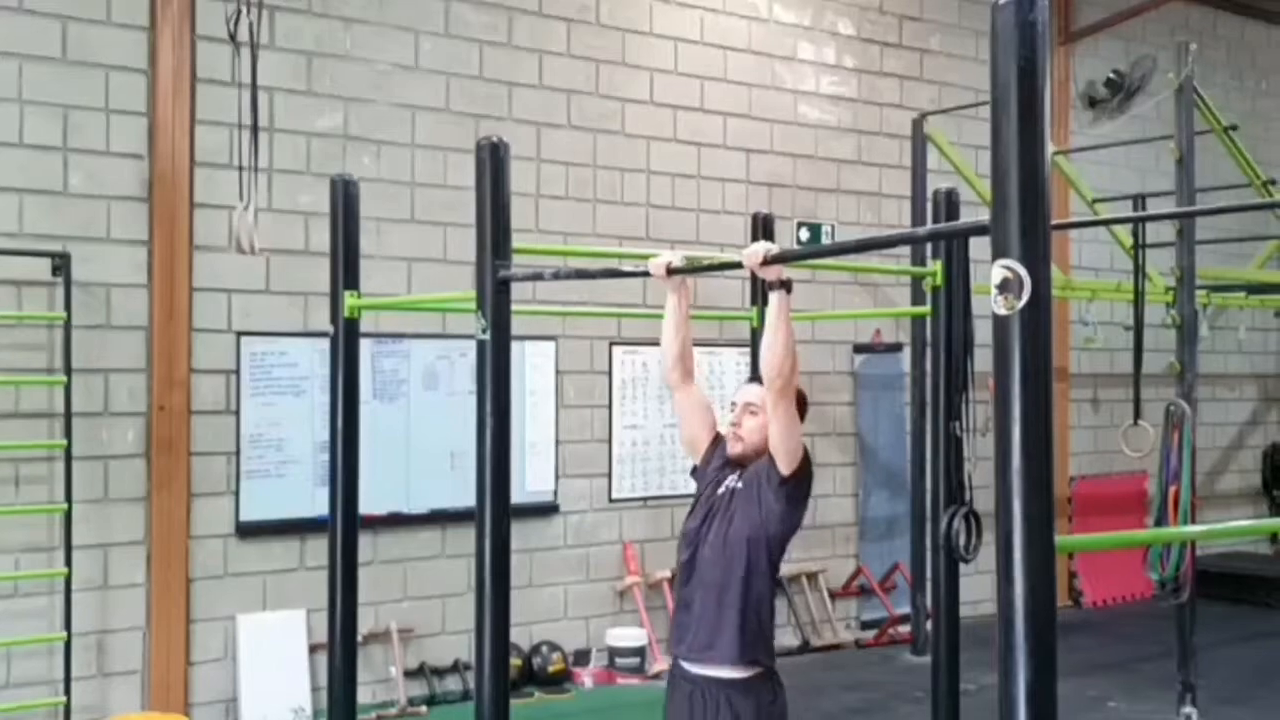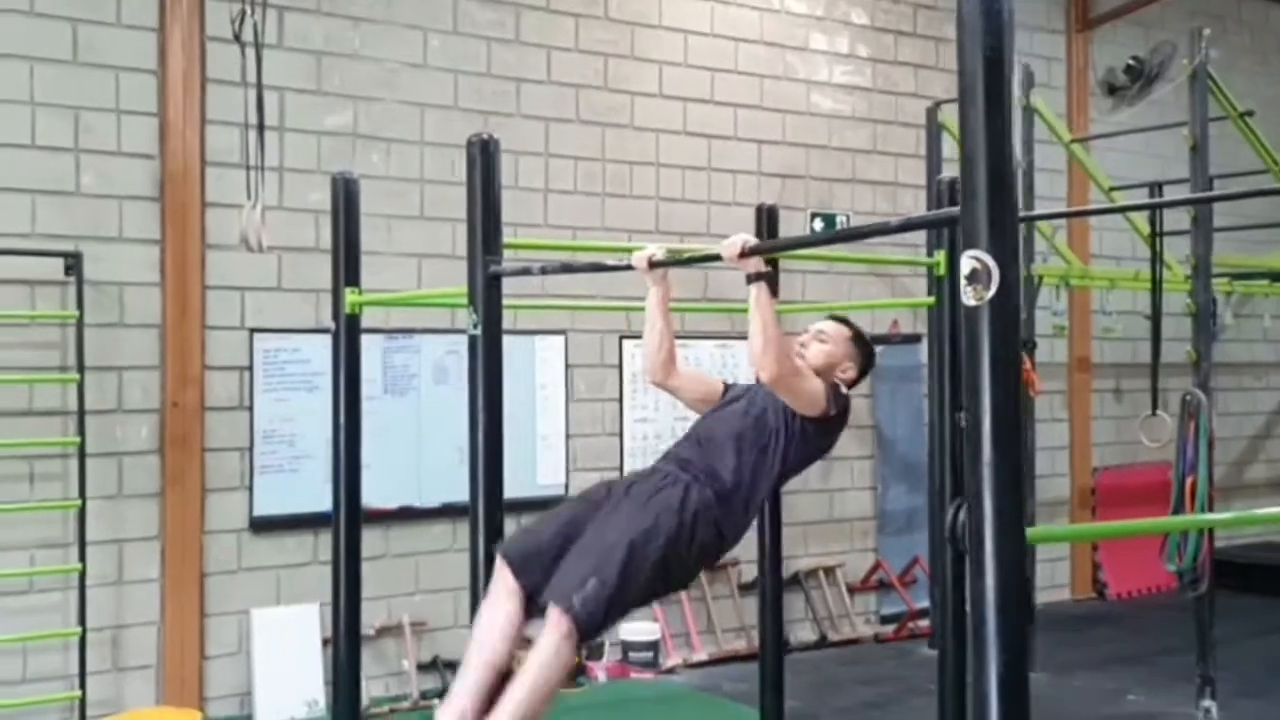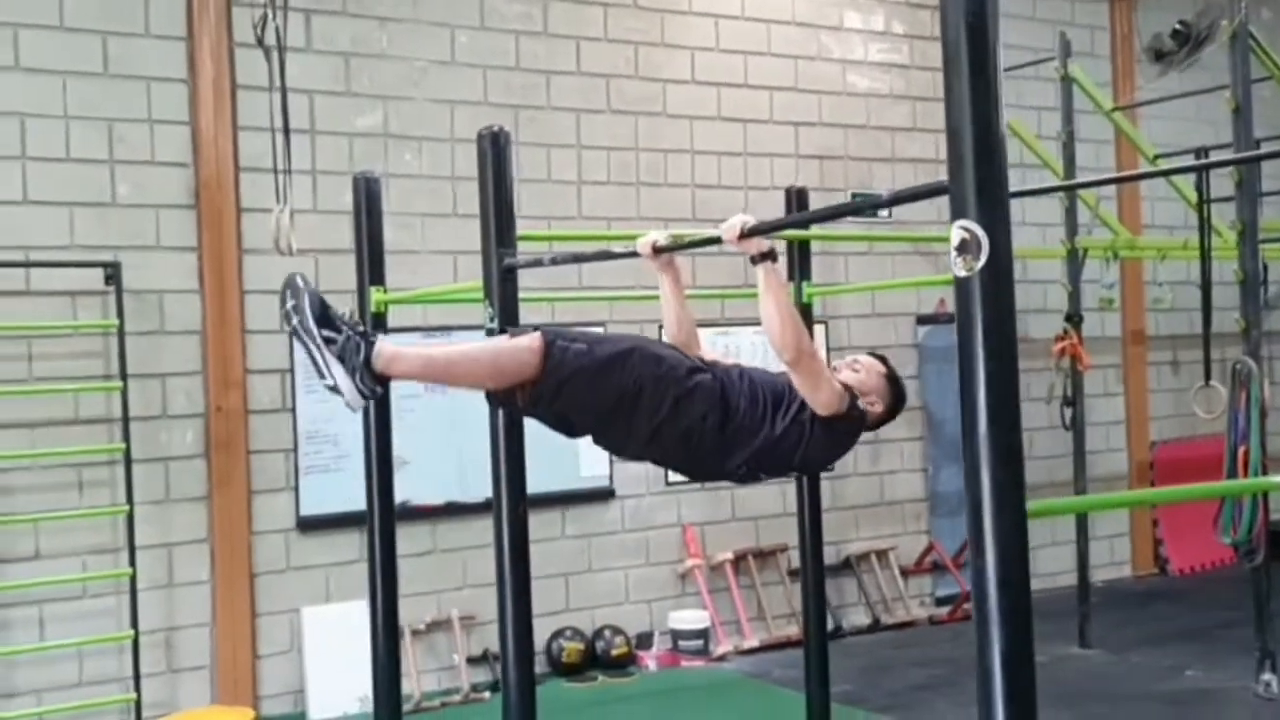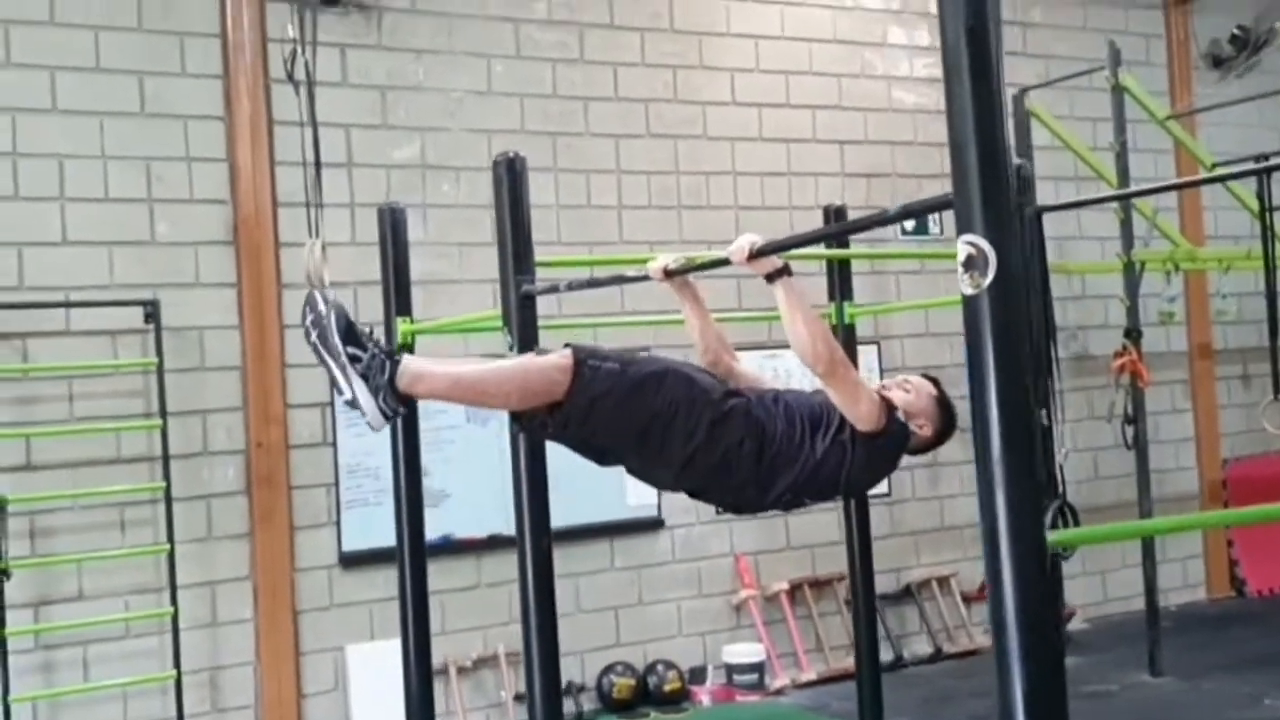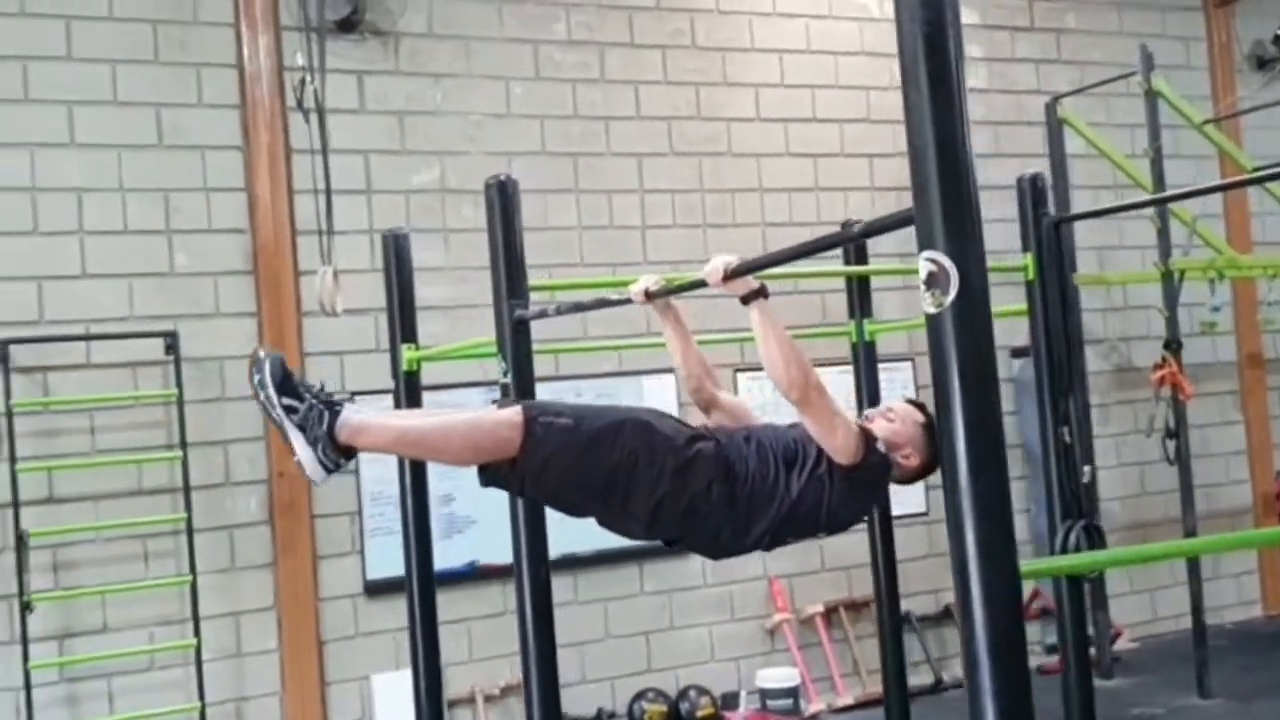
dt=0.7s
person 1, frame 1
left shoulder: (782, 482)
right shoulder: (717, 470)
left elbow: (778, 387)
right elbow: (679, 380)
left wrist: (777, 287)
right wrist: (676, 291)
right hip: (686, 680)
person 1, frame 2
left shoulder: (823, 404)
right shoulder: (753, 396)
left elbow: (772, 367)
right elbow: (663, 371)
left wrist: (756, 277)
right wrist: (658, 286)
left hip: (695, 504)
right hip: (658, 485)
left knee: (565, 612)
right knee: (513, 567)
person 1, frame 3
left shoulder: (833, 420)
right shoulder: (782, 401)
left elbow: (793, 351)
right elbow: (688, 349)
left wrist: (762, 257)
right wrist: (667, 269)
left hip: (693, 411)
right hip: (680, 399)
left knee: (536, 353)
right knee: (526, 356)
left ankle: (367, 358)
right ankle: (364, 354)
person 1, frame 4
left shoulder: (875, 437)
right shoulder: (814, 422)
left elbow: (825, 363)
right elbow: (724, 366)
left wrist: (776, 275)
right wrist: (684, 290)
left hip: (725, 440)
right hip: (706, 436)
left knee: (563, 370)
right knee: (550, 383)
left ankle: (393, 377)
right ankle: (387, 378)
person 1, frame 5
left shoulder: (859, 471)
right shoulder: (799, 452)
left elbow: (802, 391)
right elbow: (708, 395)
left wrist: (752, 297)
right wrist: (667, 313)
left hip: (696, 484)
right hip: (689, 478)
left knee: (514, 428)
right knee: (503, 424)
left ankle: (337, 431)
right ankle: (337, 422)
